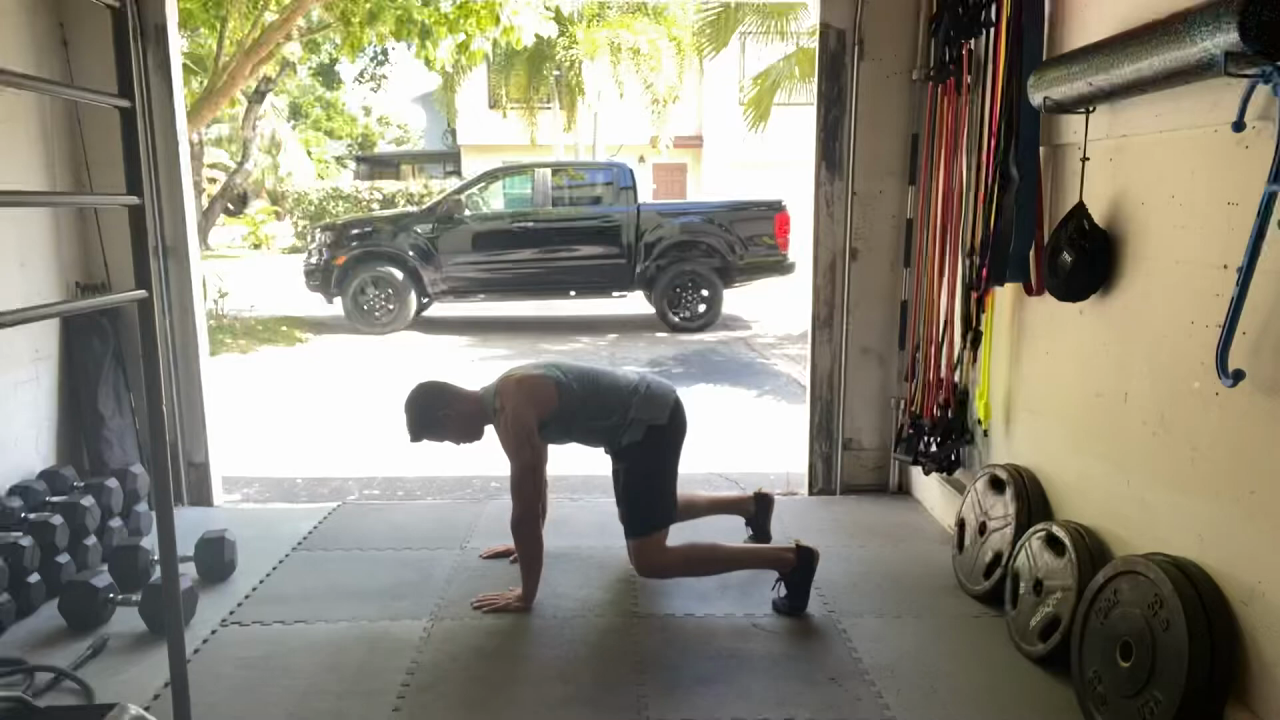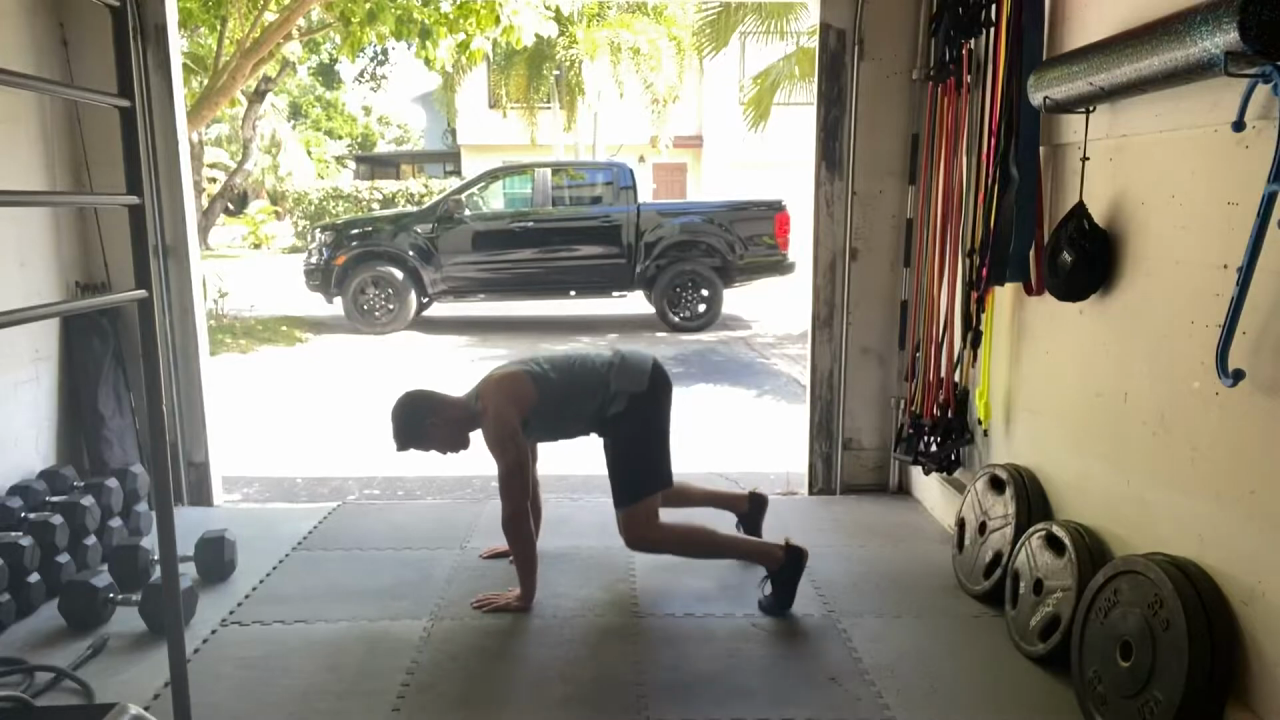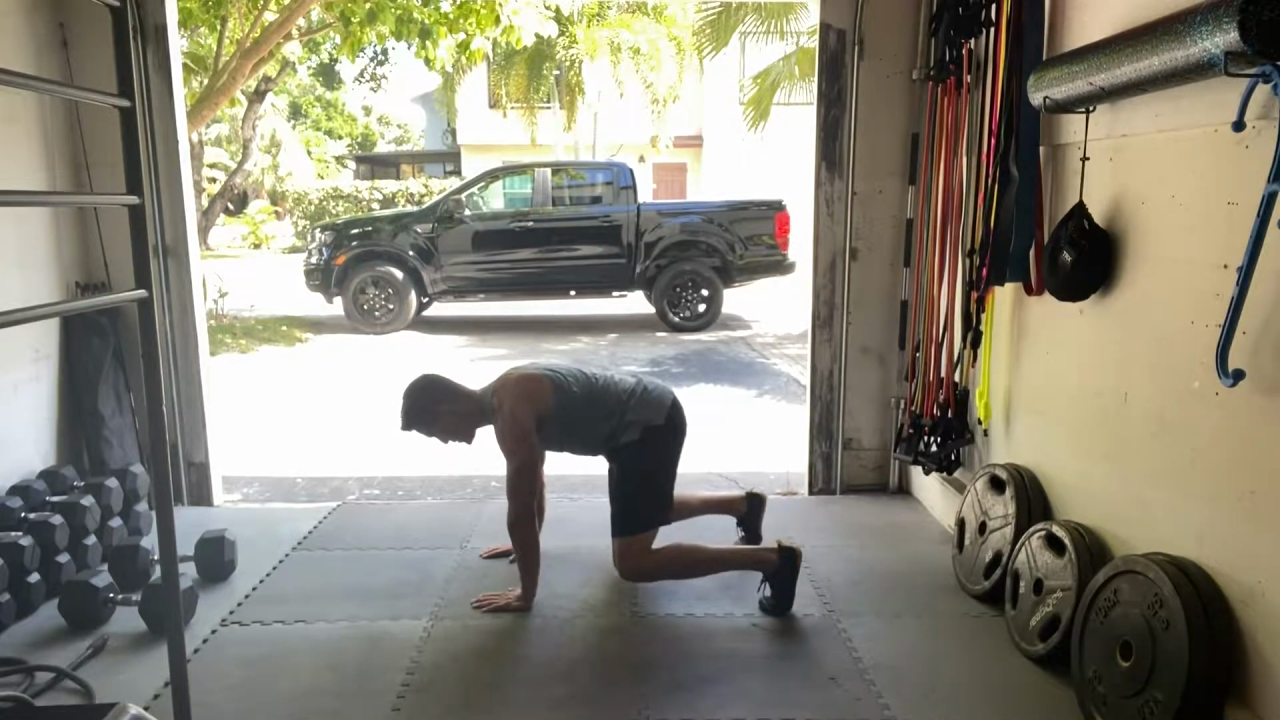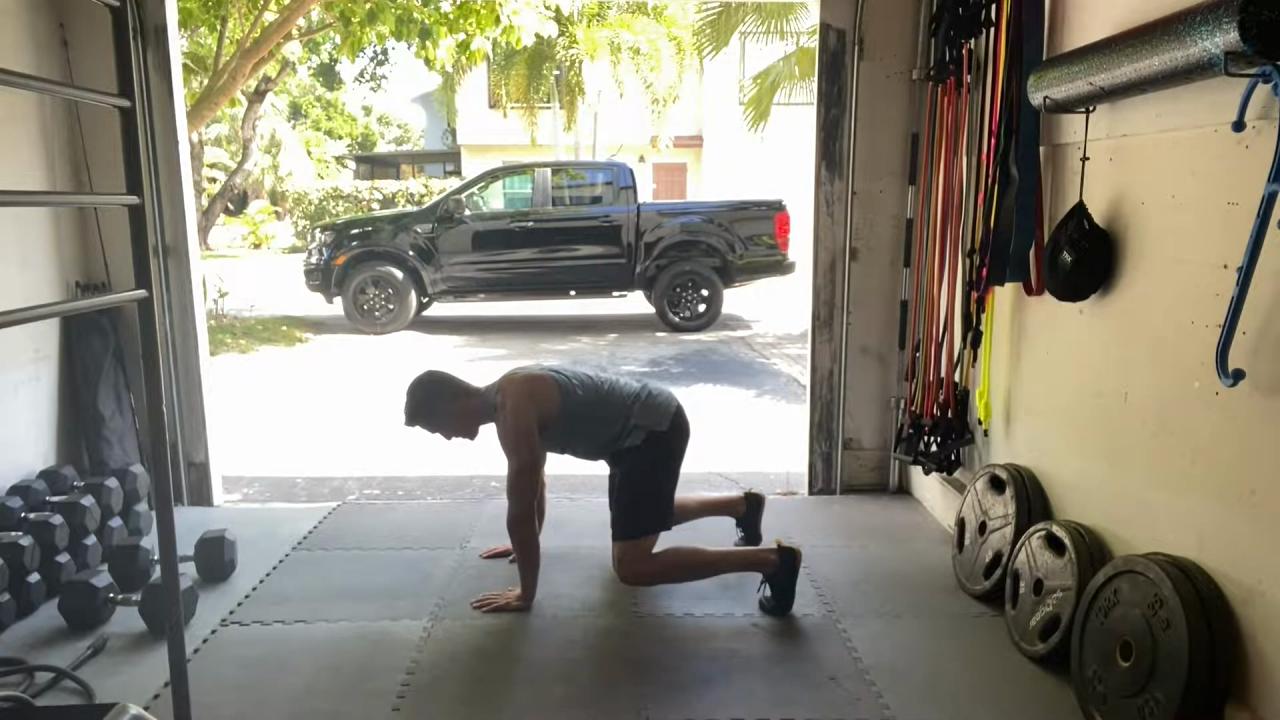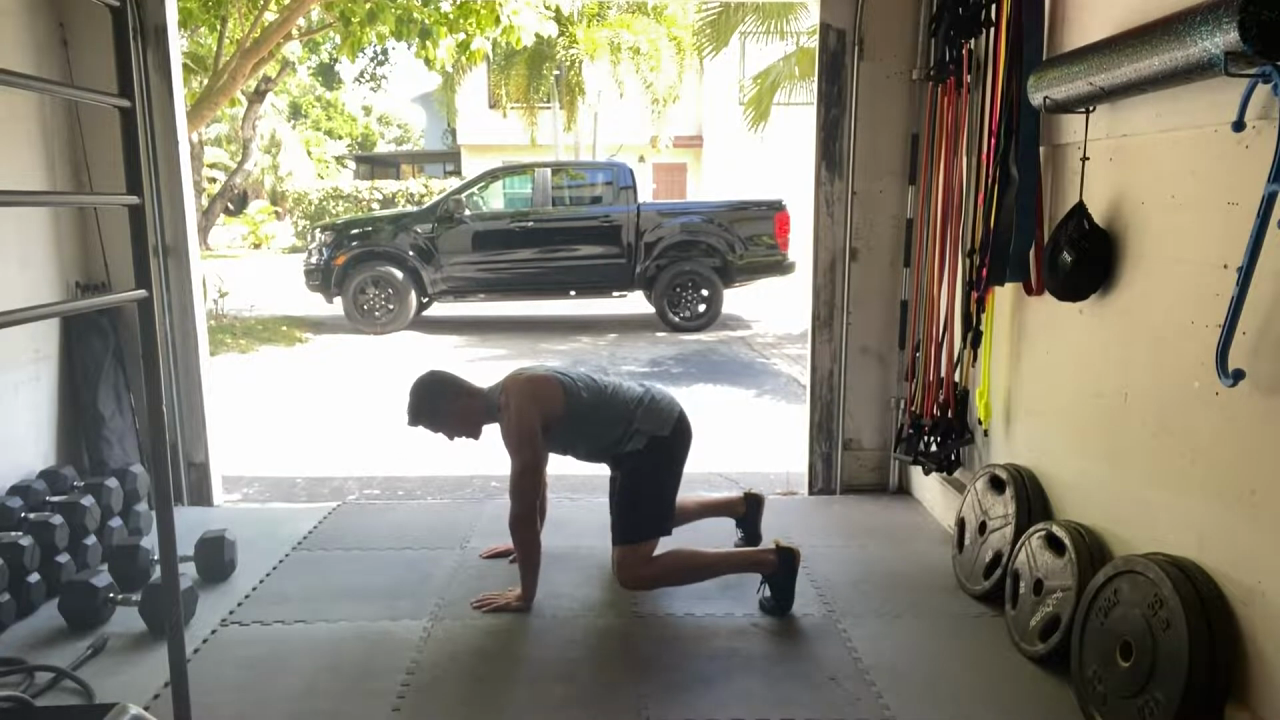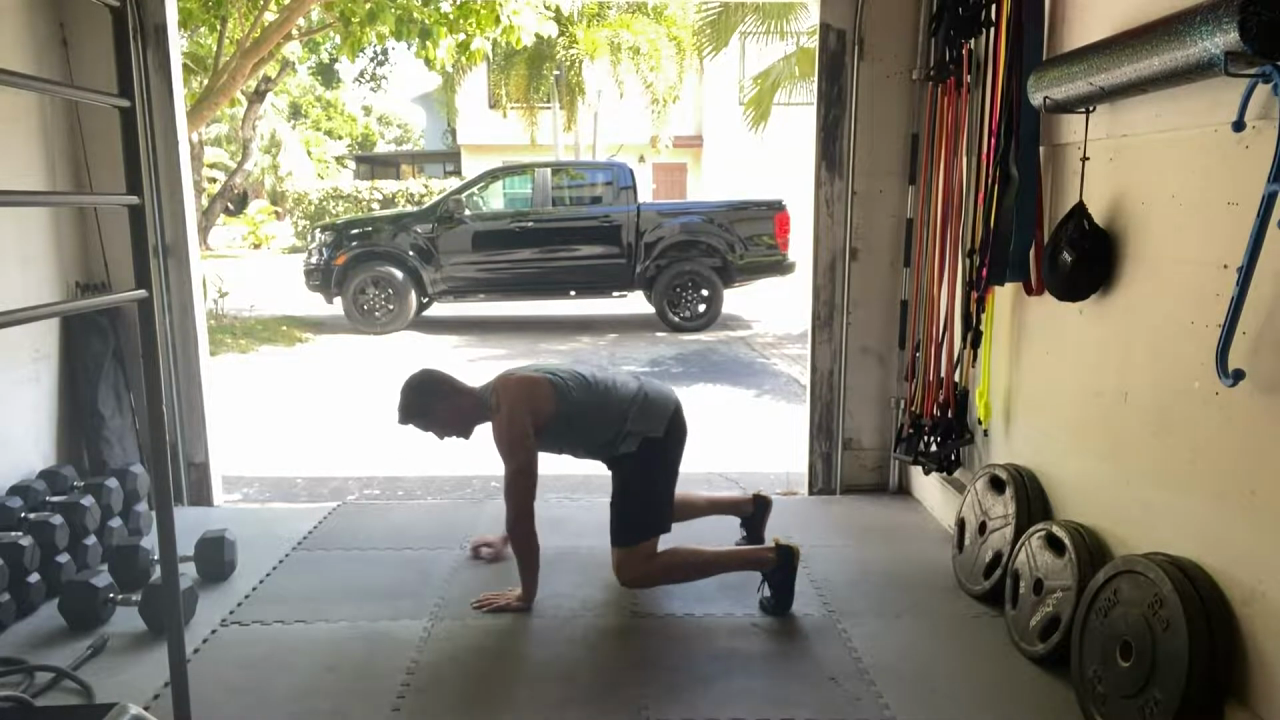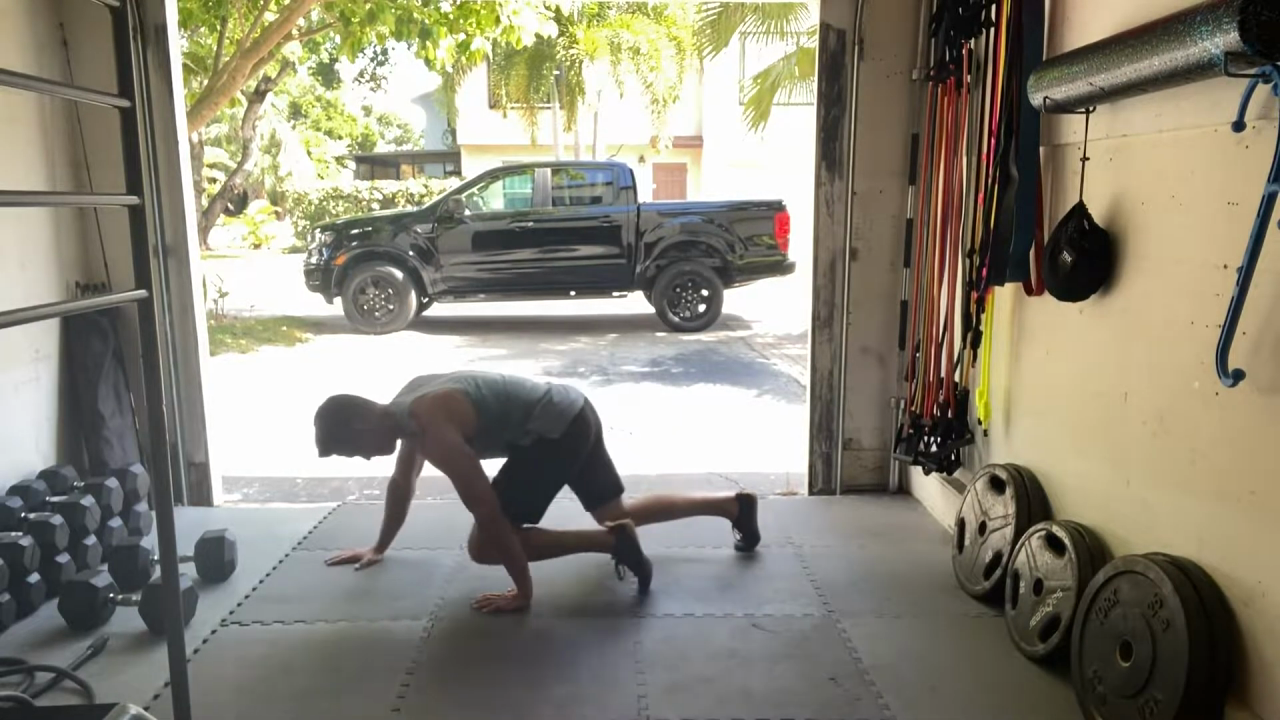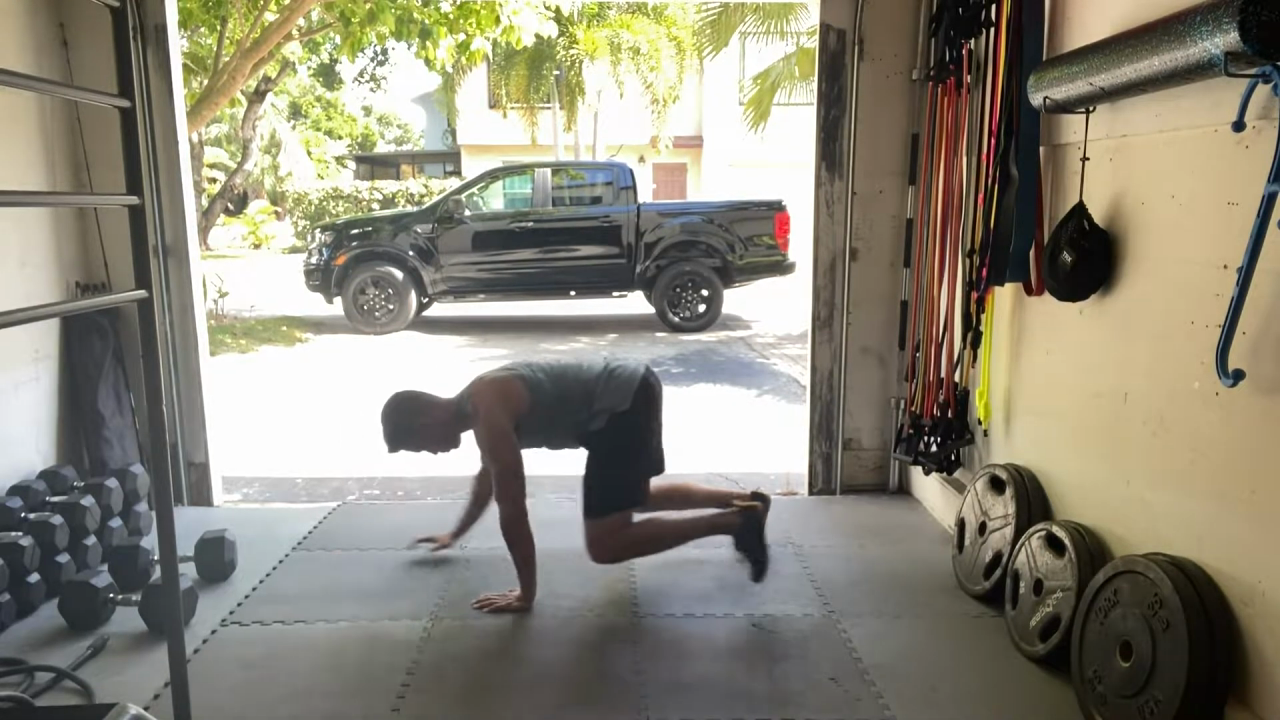
dt=0.5s
person 1, frame 1
left shoulder: (511, 414)
right shoulder: (506, 395)
left elbow: (524, 510)
right elbow: (536, 477)
left wrist: (526, 594)
right wrist: (527, 545)
left hip: (649, 422)
right hip: (647, 409)
left knee: (649, 559)
right knee: (640, 515)
left ankle: (790, 559)
right ankle: (751, 504)
person 1, frame 2
left shoulder: (494, 414)
right shoulder: (492, 399)
left elbow: (514, 509)
right elbow: (527, 479)
left wrist: (525, 593)
right wrist: (525, 543)
left hip: (634, 392)
right hip: (633, 384)
left knee: (640, 533)
right knee: (650, 494)
left ankle: (779, 558)
right ankle: (746, 504)
person 1, frame 3
left shoulder: (510, 413)
right shoulder: (506, 395)
left elbow: (520, 510)
right elbow: (534, 482)
left wrist: (526, 594)
right wrist: (528, 542)
left hip: (649, 424)
right hip: (647, 413)
left knee: (632, 563)
right knee: (641, 512)
left ankle: (773, 559)
right ankle: (743, 504)
person 1, frame 4
left shoulder: (513, 413)
right shoulder: (509, 393)
left elbow: (521, 511)
right elbow: (535, 482)
left wrist: (526, 594)
right wrist: (527, 542)
left hip: (654, 429)
right hip: (647, 420)
left knee: (632, 567)
right knee: (639, 516)
left ankle: (773, 560)
right ankle: (742, 505)
person 1, frame 5
left shoulder: (516, 412)
right shoulder: (512, 395)
left elbow: (523, 510)
right elbow: (536, 483)
left wrist: (526, 594)
right wrist: (528, 543)
left hip: (656, 434)
right hip: (649, 426)
left knee: (632, 572)
right knee: (638, 519)
left ankle: (772, 560)
right ankle: (742, 505)
person 1, frame 6
left shoulder: (508, 413)
right shoulder: (502, 396)
left elbow: (520, 513)
right elbow: (522, 486)
left wrist: (526, 595)
right wrist: (508, 538)
left hip: (650, 429)
right hip: (651, 413)
left knee: (633, 570)
right knee: (646, 512)
left ankle: (769, 557)
right ankle: (749, 506)
person 1, frame 7
left shoulder: (431, 430)
right shoulder: (407, 406)
left elbow: (489, 513)
right elbow: (402, 482)
left wrist: (523, 591)
right wrist: (379, 547)
left hip: (555, 430)
right hip: (570, 416)
left knee: (484, 545)
right knee: (618, 512)
left ankle: (609, 540)
right ankle: (735, 505)
person 1, frame 8
left shoulder: (487, 418)
right shoulder: (470, 404)
left elbow: (513, 512)
right elbow: (490, 479)
left wrist: (526, 594)
right wrist: (455, 534)
left hip: (623, 402)
right hip: (630, 390)
left knee: (606, 546)
right knee: (638, 497)
left ankle: (737, 520)
right ankle: (747, 503)
